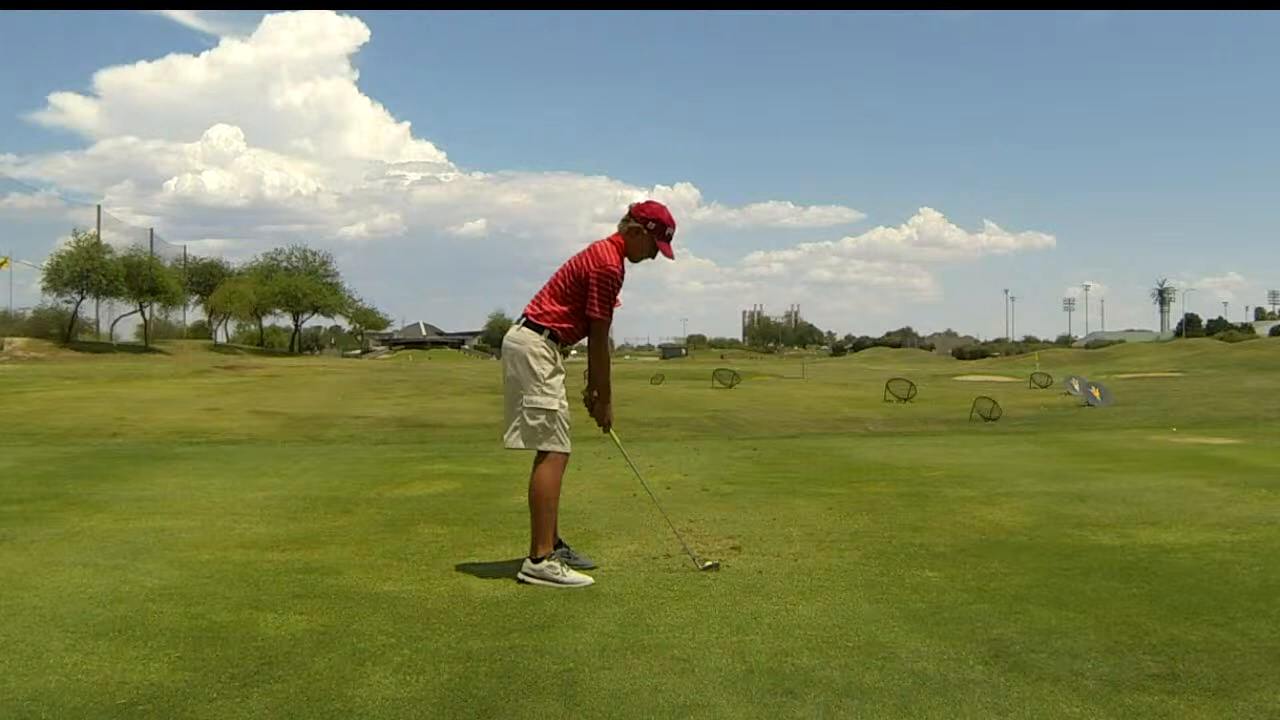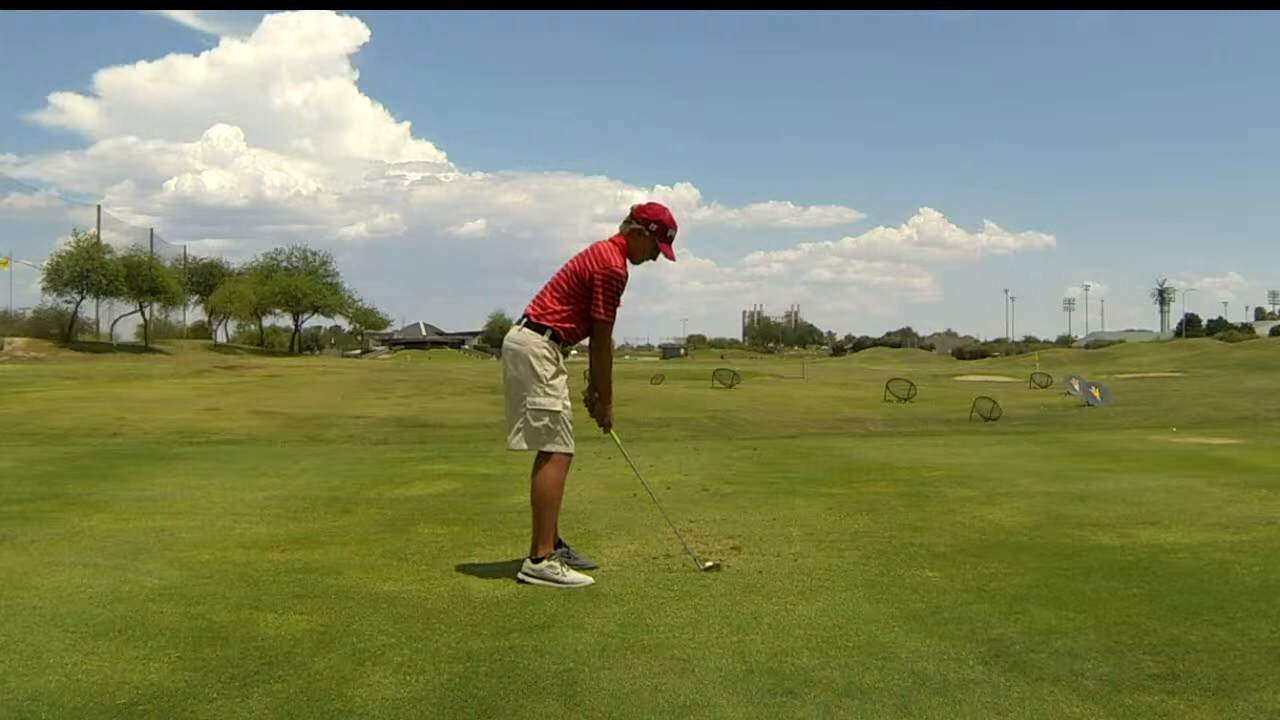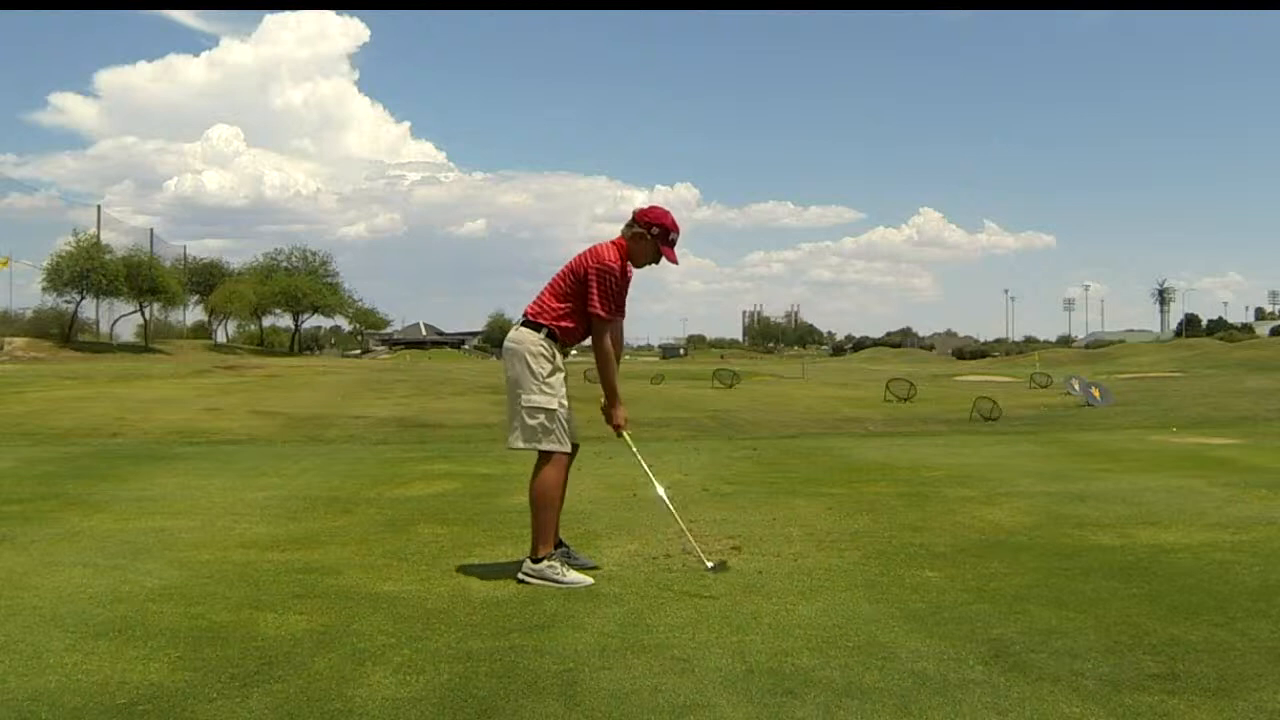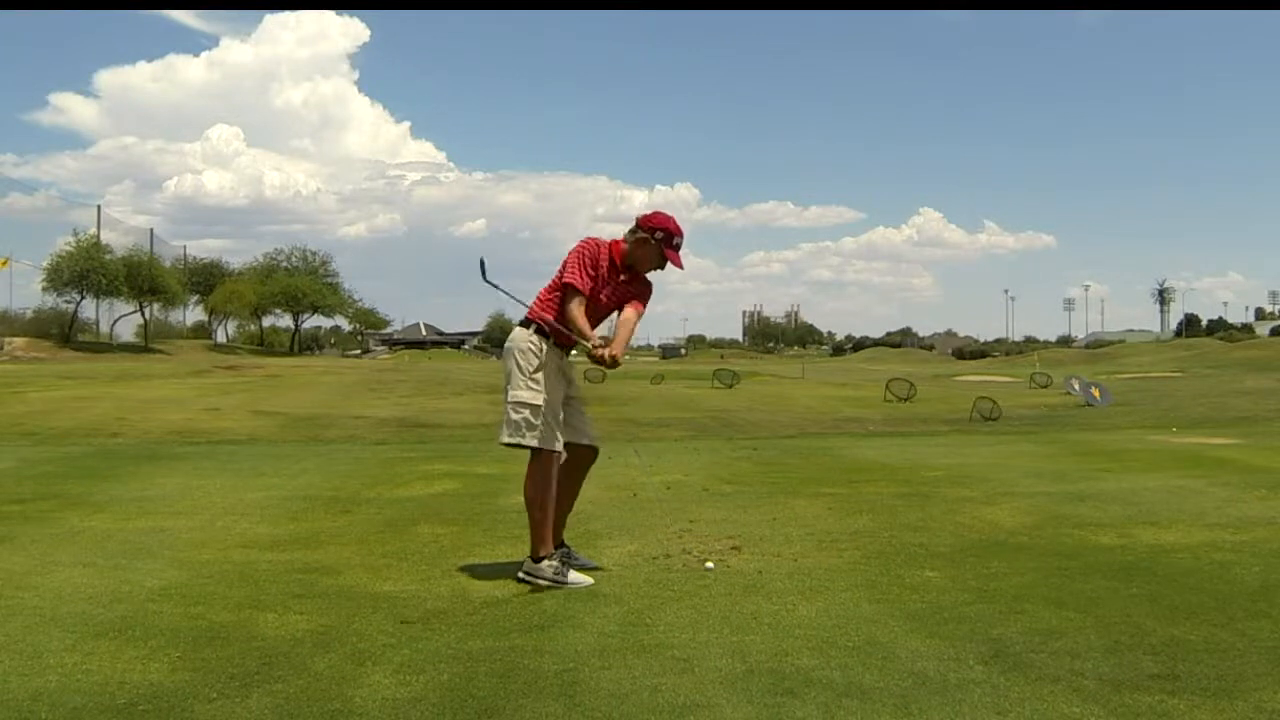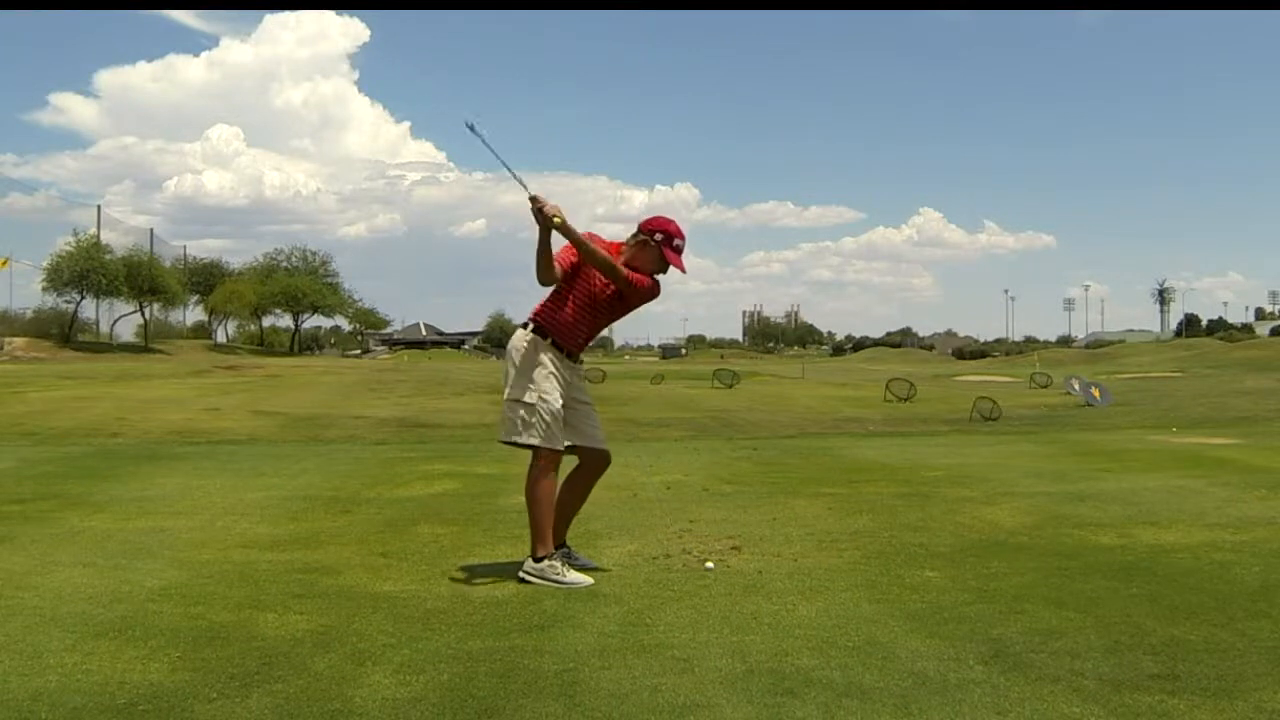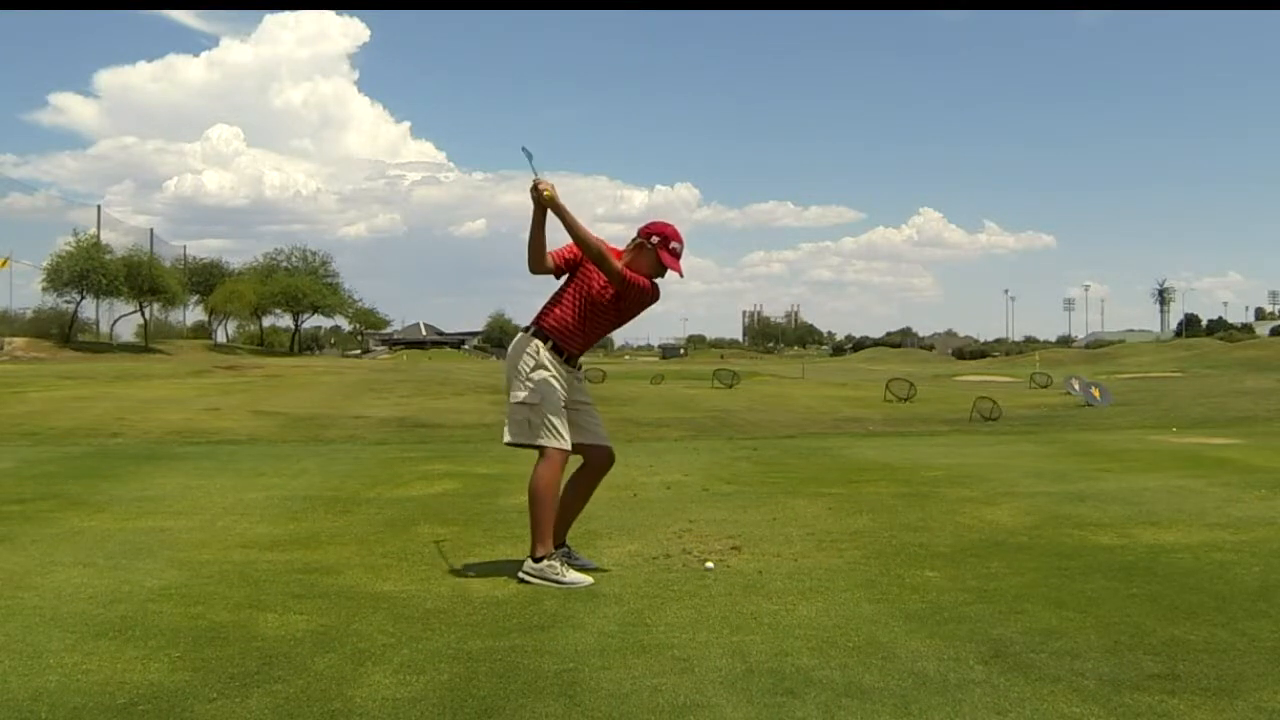
dt=0.2s
person 1, frame 1
left shoulder: (604, 255)
right shoulder: (608, 264)
left elbow: (594, 333)
right elbow: (599, 338)
left wrist: (592, 386)
right wrist: (605, 399)
left hip: (533, 344)
right hip: (535, 347)
left knee: (551, 449)
right knee: (553, 451)
left ankle: (550, 545)
right ankle: (539, 560)
person 1, frame 2
left shoulder: (606, 254)
right shoulder: (612, 266)
left elbow: (596, 334)
right elbow: (602, 340)
left wrist: (593, 386)
right wrist: (605, 400)
left hip: (532, 344)
right hip: (537, 348)
left knee: (553, 449)
right knee: (556, 452)
left ankle: (551, 545)
right ankle: (539, 560)
person 1, frame 3
left shoulder: (618, 267)
right shoulder: (607, 263)
left elbow: (615, 334)
right elbow: (600, 338)
left wrist: (612, 394)
right wrist: (615, 402)
left hip: (540, 348)
right hip: (535, 347)
left knee: (564, 449)
right knee: (554, 452)
left ankle: (551, 545)
right ankle: (539, 560)
person 1, frame 4
left shoulder: (640, 285)
right shoulder: (592, 250)
left elbow: (627, 321)
right elbow: (571, 307)
left wrist: (614, 349)
right wrist: (592, 342)
left hip: (557, 355)
right hip: (534, 346)
left knee: (583, 451)
right knee: (547, 451)
left ankle: (554, 546)
right ankle: (539, 560)
person 1, frame 5
left shoulder: (647, 286)
right shoulder: (588, 245)
left elbow: (610, 271)
right elbow: (548, 277)
left wrist: (565, 227)
right wrist: (545, 229)
left hip: (568, 363)
right hip: (535, 347)
left knee: (597, 457)
right knee: (548, 450)
left ankle: (555, 544)
right ankle: (540, 559)
person 1, frame 6
left shoulder: (646, 291)
right shoulder: (590, 251)
left elbow: (606, 264)
right elbow: (538, 266)
left wrist: (559, 208)
right wrist: (540, 211)
left hip: (566, 368)
right hip: (536, 352)
left knee: (601, 457)
right knee: (554, 451)
left ankle: (555, 545)
right ankle: (540, 558)
